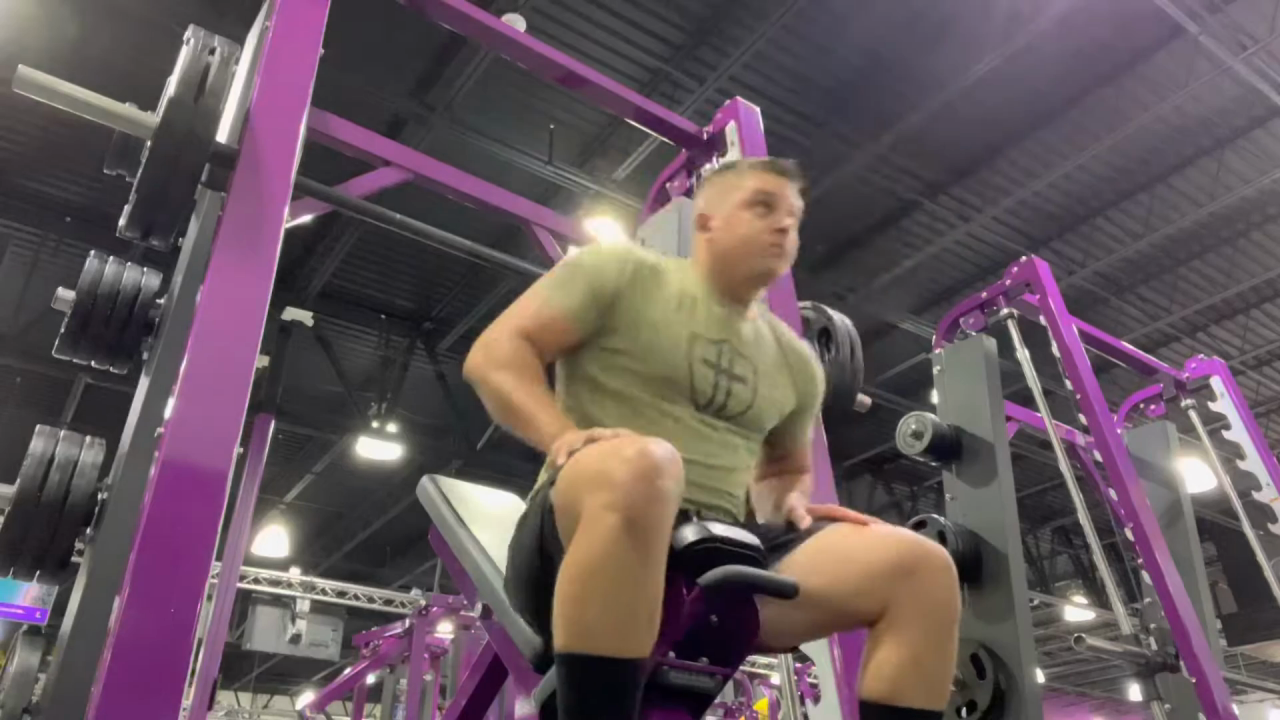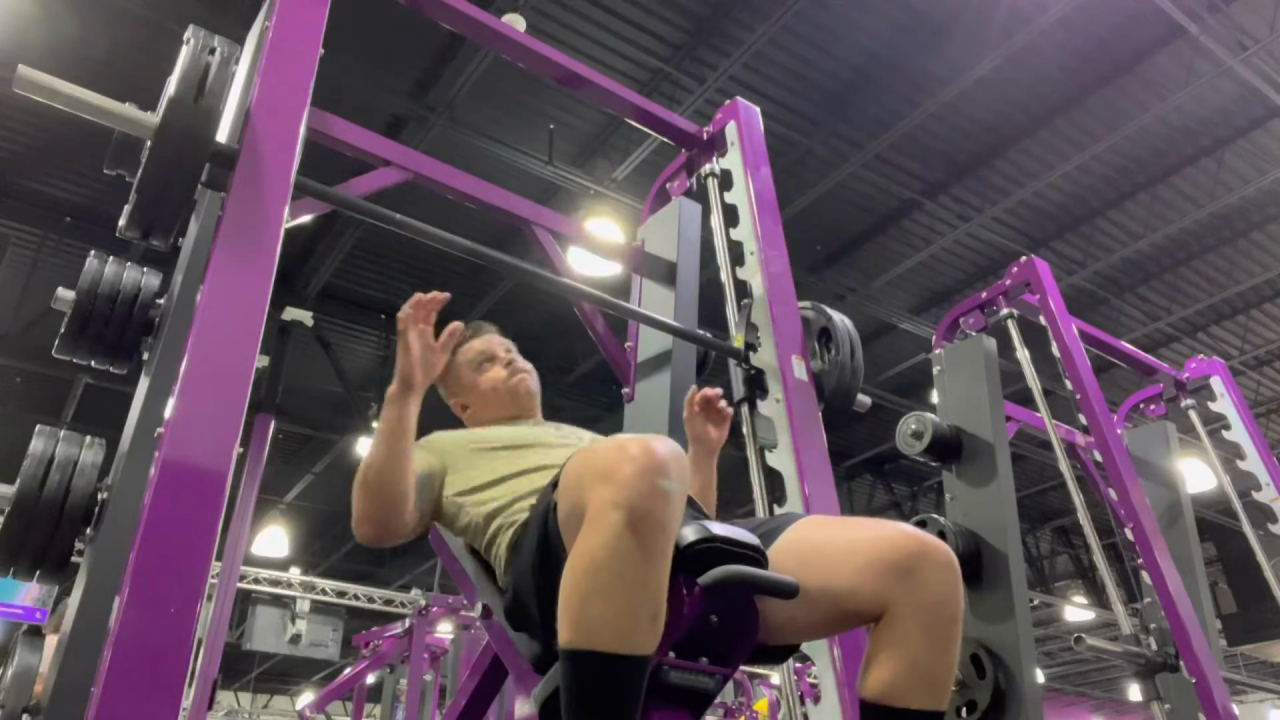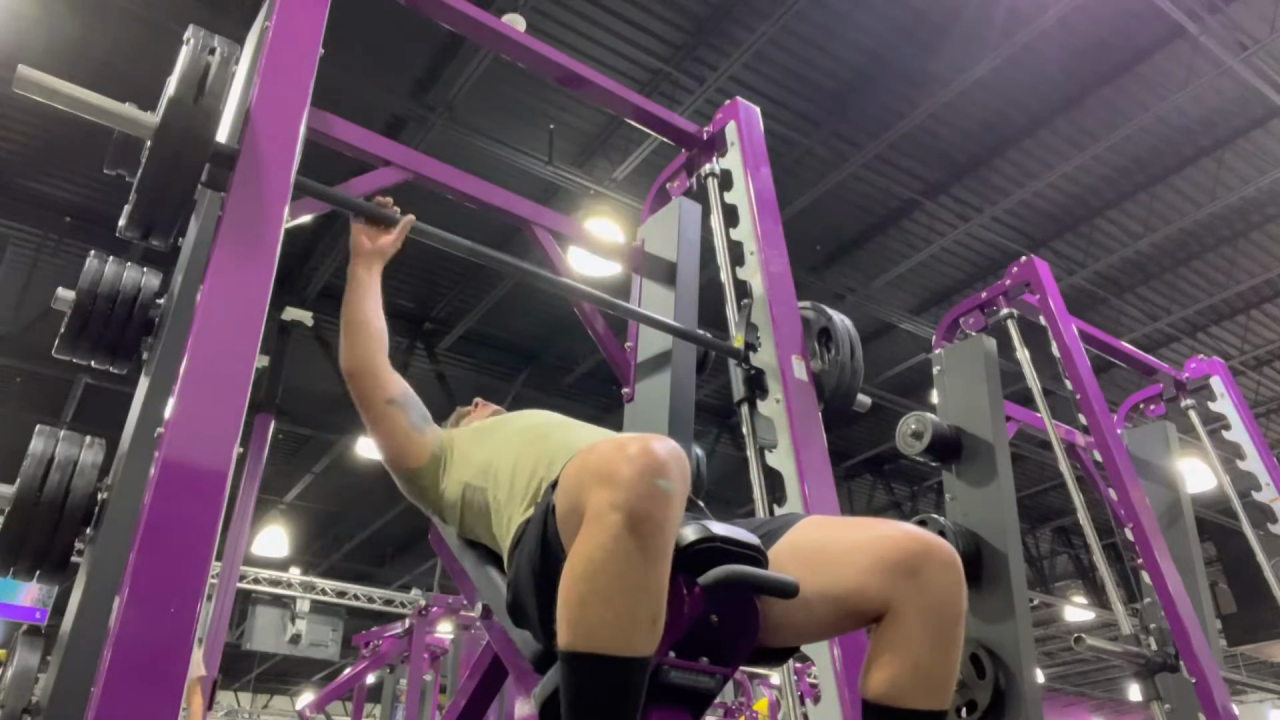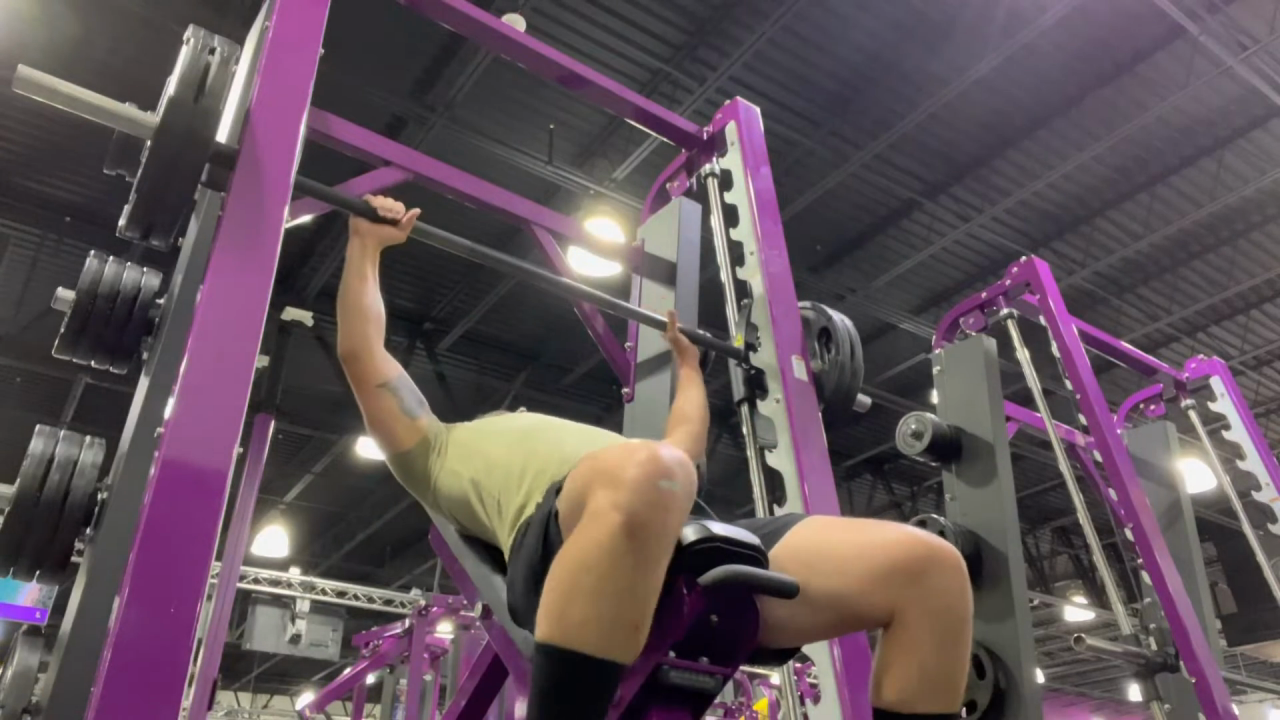
dt=1s
person 1, frame 1
left shoulder: (792, 362)
right shoulder: (618, 273)
right elbow: (493, 356)
left wrist: (799, 509)
right wrist: (564, 435)
right hip: (590, 528)
left knee: (922, 569)
right knee: (638, 466)
person 1, frame 2
left shoulder: (600, 441)
right shoulder: (447, 452)
right elbow: (377, 525)
left wrist: (704, 454)
right wrist: (407, 389)
right hip: (558, 555)
left knee: (923, 564)
right knee: (643, 466)
person 1, frame 3
right shoulder: (441, 458)
right elbow: (365, 370)
right wrist: (367, 264)
right hip: (561, 551)
left knee: (925, 564)
right knee: (642, 469)
person 1, frame 4
left shoulder: (612, 474)
right shoulder: (440, 449)
left elbow: (687, 439)
right elbow: (361, 351)
left wrist: (686, 360)
right wrist: (366, 244)
right hip: (562, 541)
left knee: (929, 569)
right knee: (646, 479)
